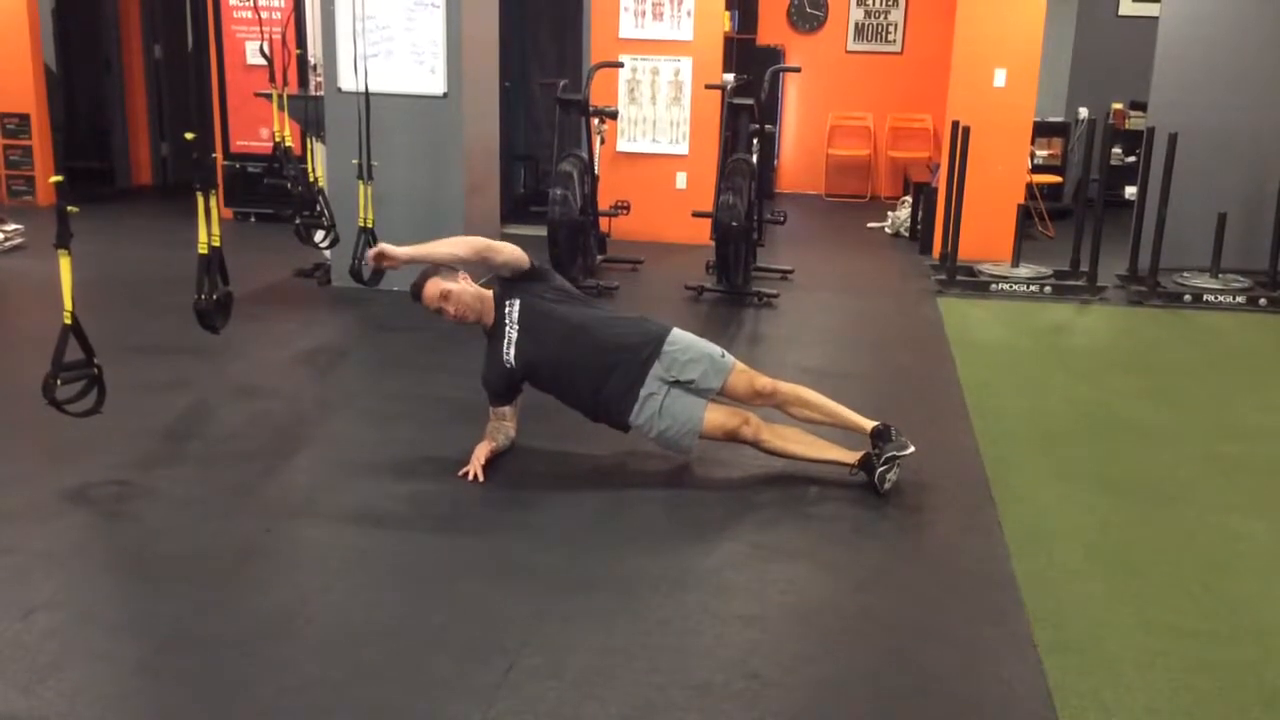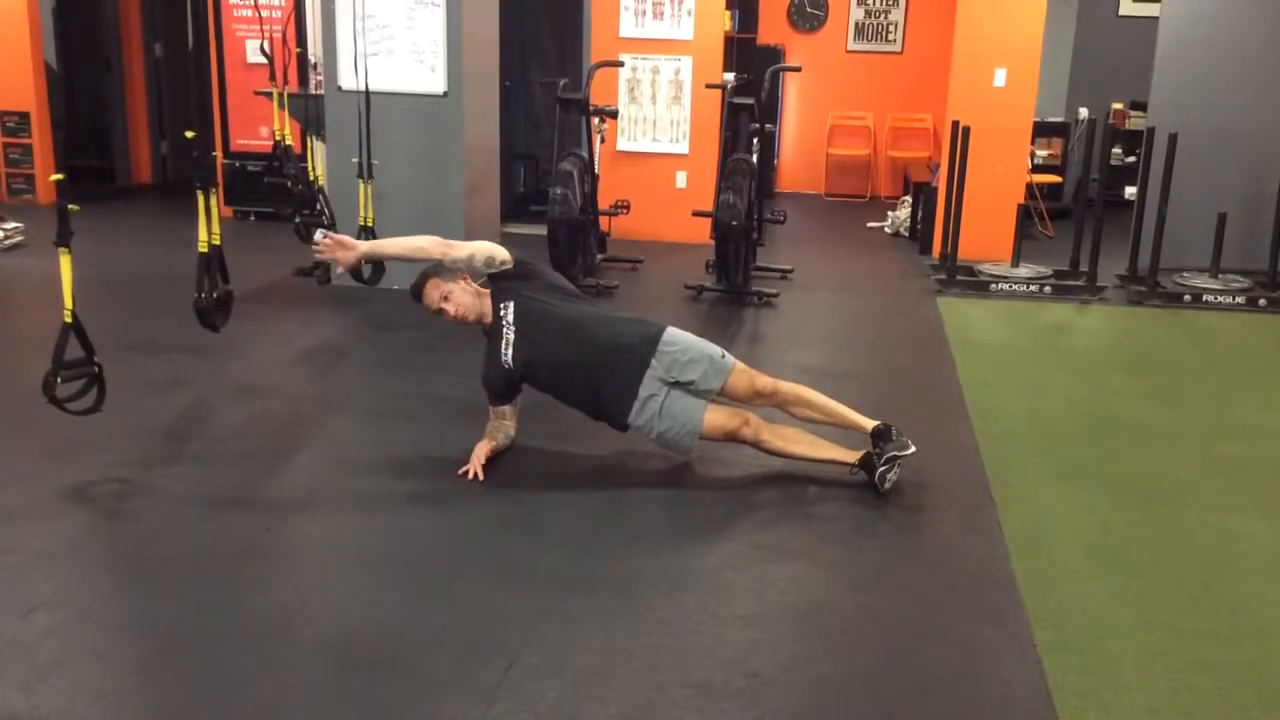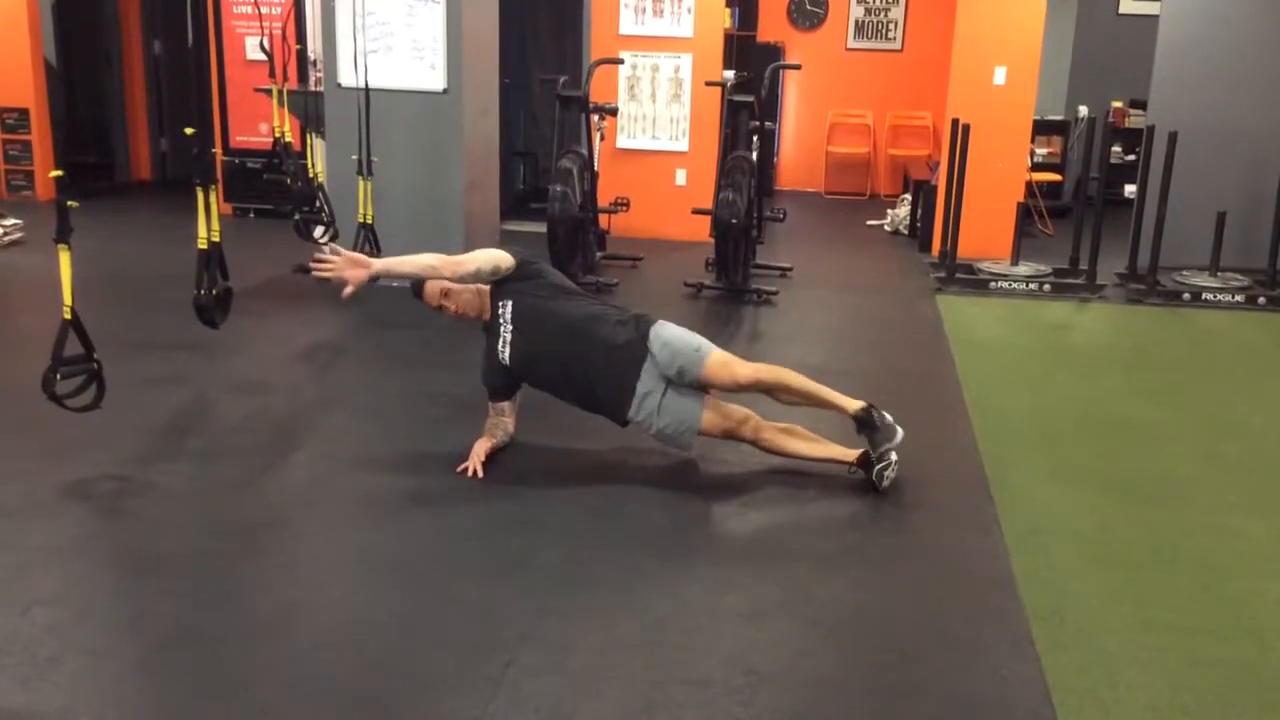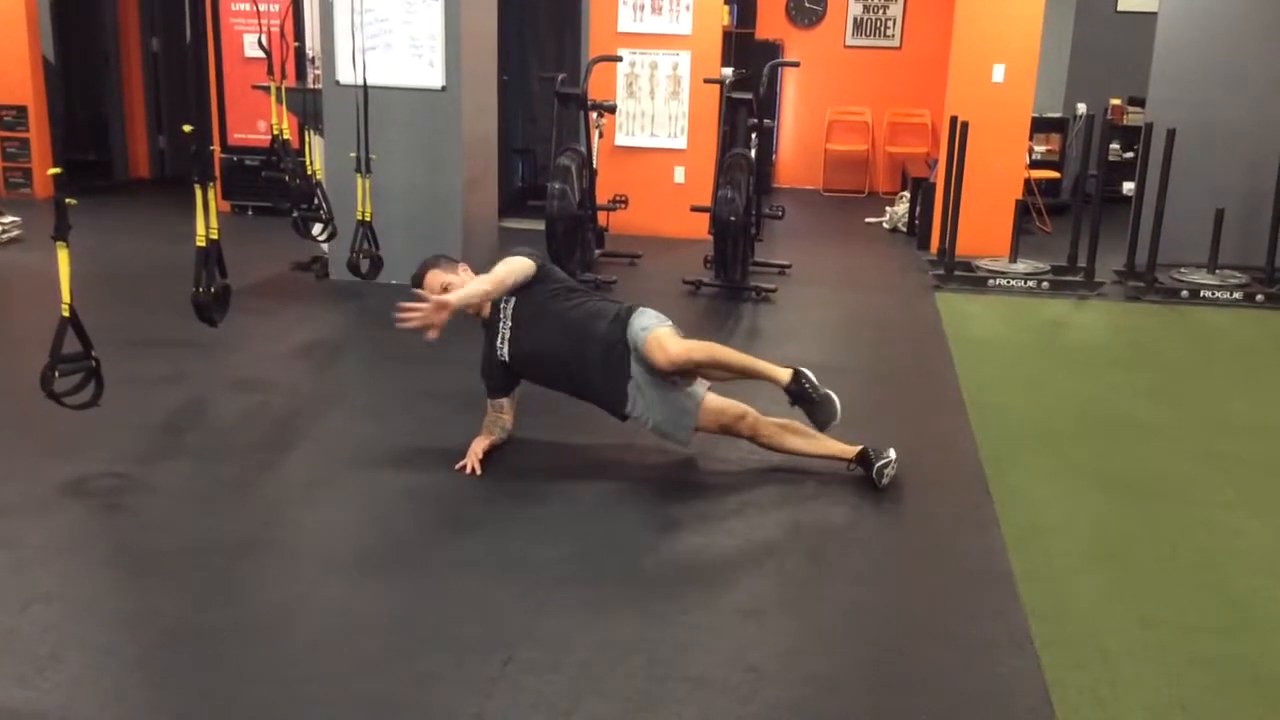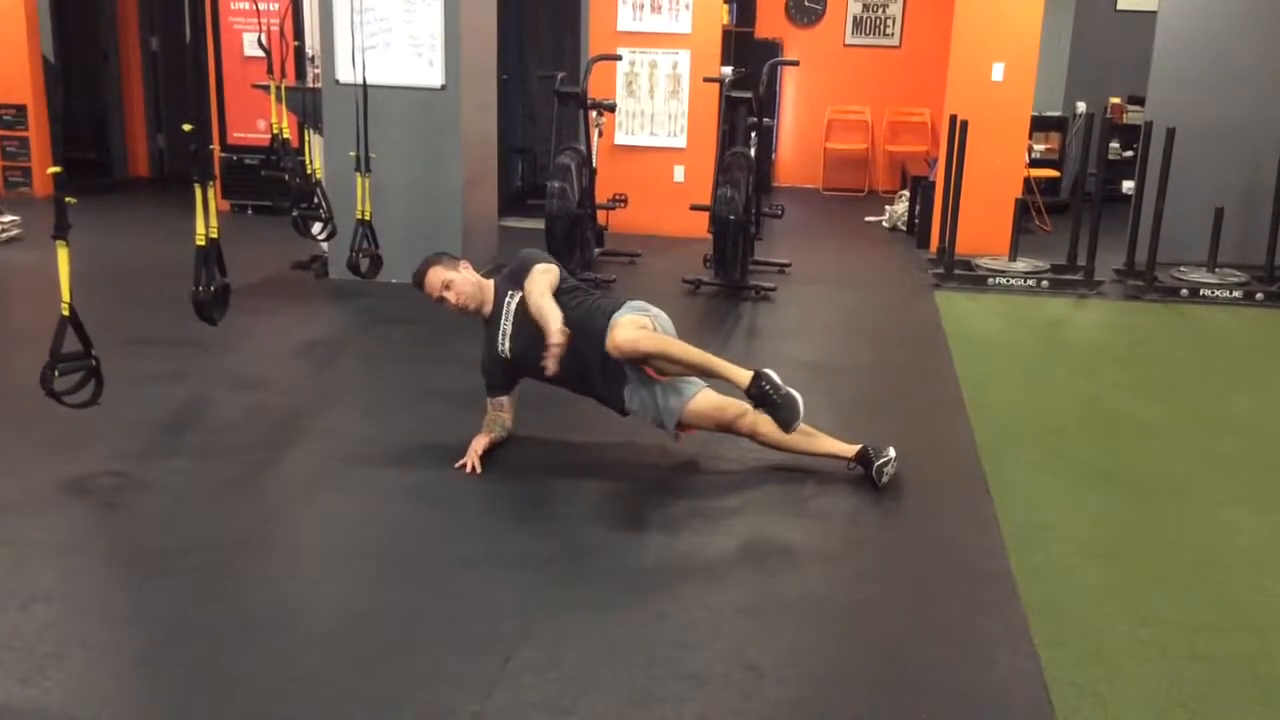
dt=0.5s
person 1, frame 1
left shoulder: (520, 282)
right shoulder: (498, 364)
left elbow: (481, 248)
right elbow: (503, 425)
left wrist: (404, 253)
right wrist: (486, 446)
left hip: (656, 349)
right hip: (638, 402)
left knee: (764, 390)
right knee: (745, 428)
left ankle: (877, 434)
right ankle: (863, 463)
person 1, frame 2
left shoulder: (512, 277)
right shoulder: (498, 363)
left elbow: (442, 249)
right elbow: (505, 425)
left wrist: (365, 248)
right wrist: (485, 447)
left hip: (654, 349)
right hip: (638, 402)
left knee: (763, 391)
right knee: (745, 427)
left ankle: (876, 432)
right ankle: (863, 460)
person 1, frame 3
left shoulder: (514, 276)
right shoulder: (498, 359)
left elbow: (450, 265)
right elbow: (504, 419)
left wrist: (375, 266)
right wrist: (485, 442)
left hip: (648, 343)
right hip: (636, 398)
left knee: (741, 376)
right knee: (744, 426)
left ankle: (856, 411)
right ankle: (861, 457)
person 1, frame 4
left shoulder: (518, 269)
right shoulder: (496, 356)
left elbow: (497, 278)
right elbow: (501, 417)
left wrist: (447, 301)
right wrist: (484, 439)
left hip: (632, 332)
right hip: (634, 395)
left knee: (674, 355)
right knee: (741, 422)
left ankle: (789, 379)
right ankle: (858, 456)
person 1, frame 5
left shoulder: (521, 269)
right shoulder: (494, 353)
left elbow: (540, 287)
right elbow: (501, 414)
left wrist: (555, 329)
right wrist: (484, 437)
left hip: (633, 323)
right hip: (630, 391)
left knee: (621, 342)
right knee: (740, 420)
left ankle: (753, 380)
right ankle: (859, 455)
